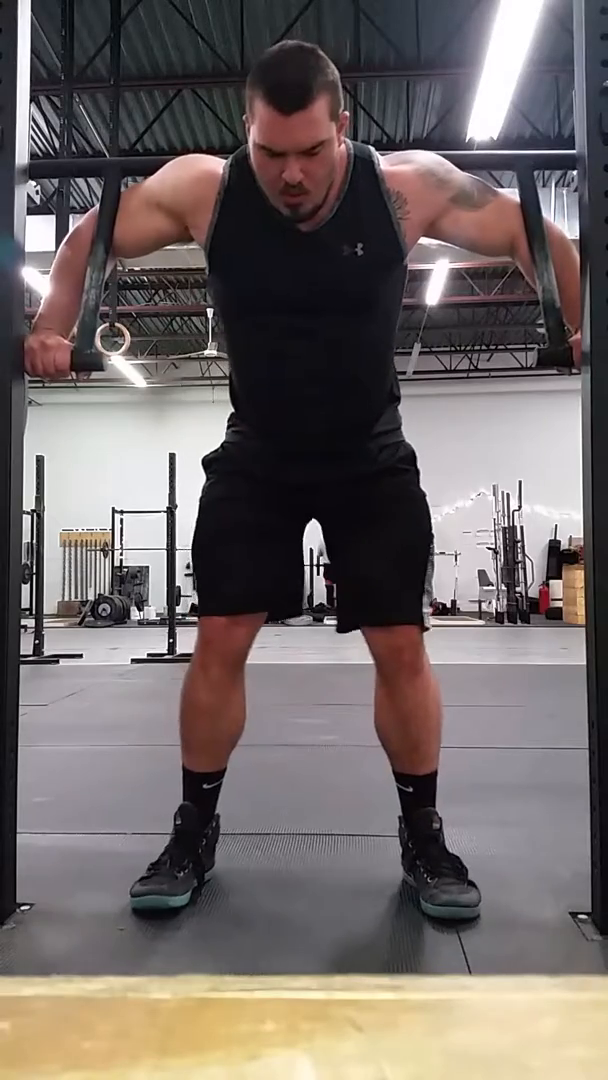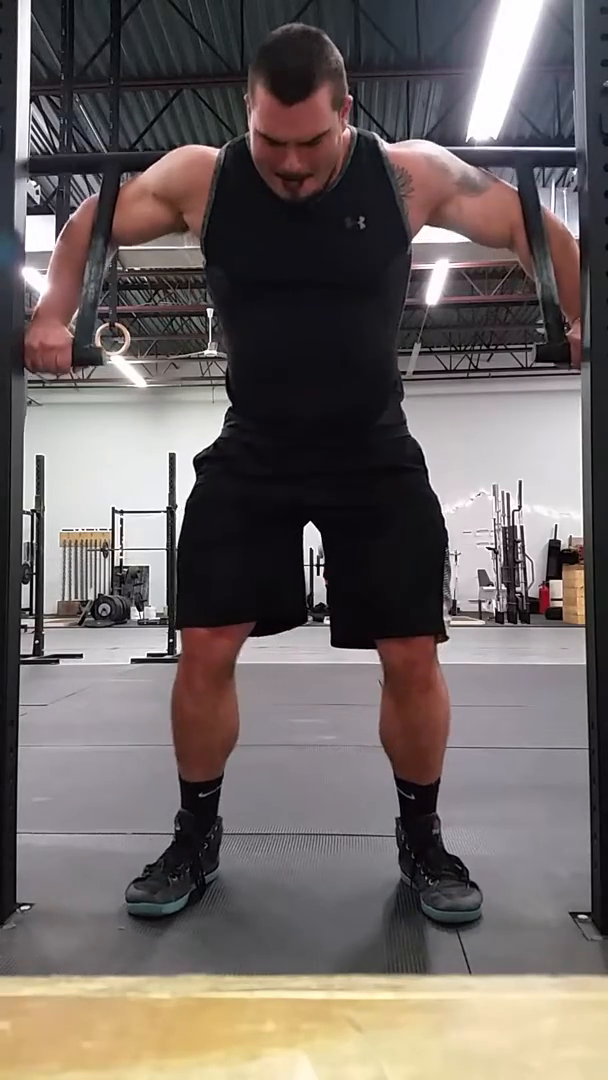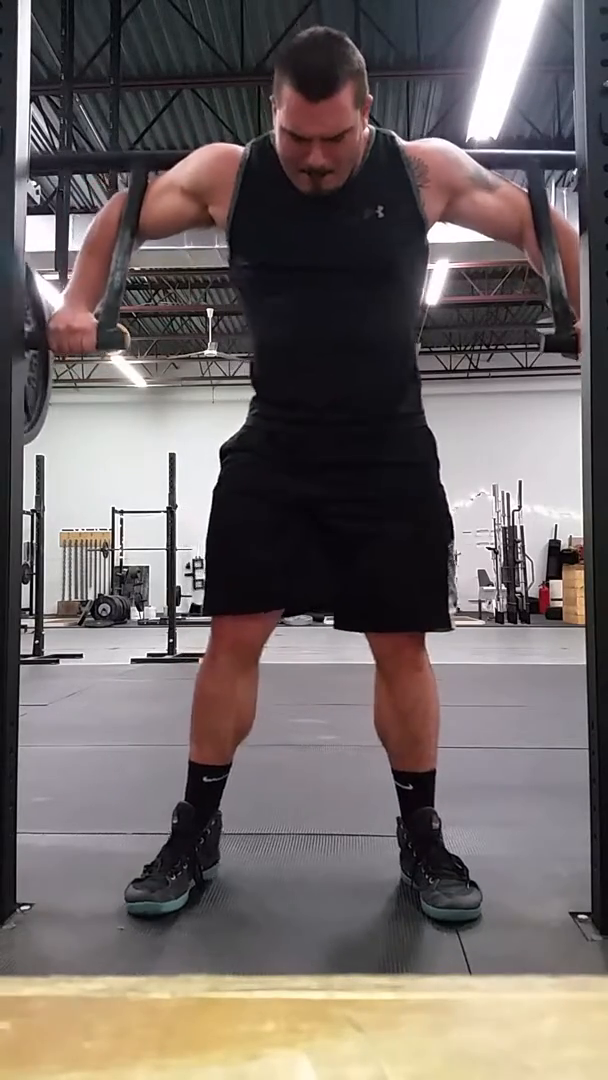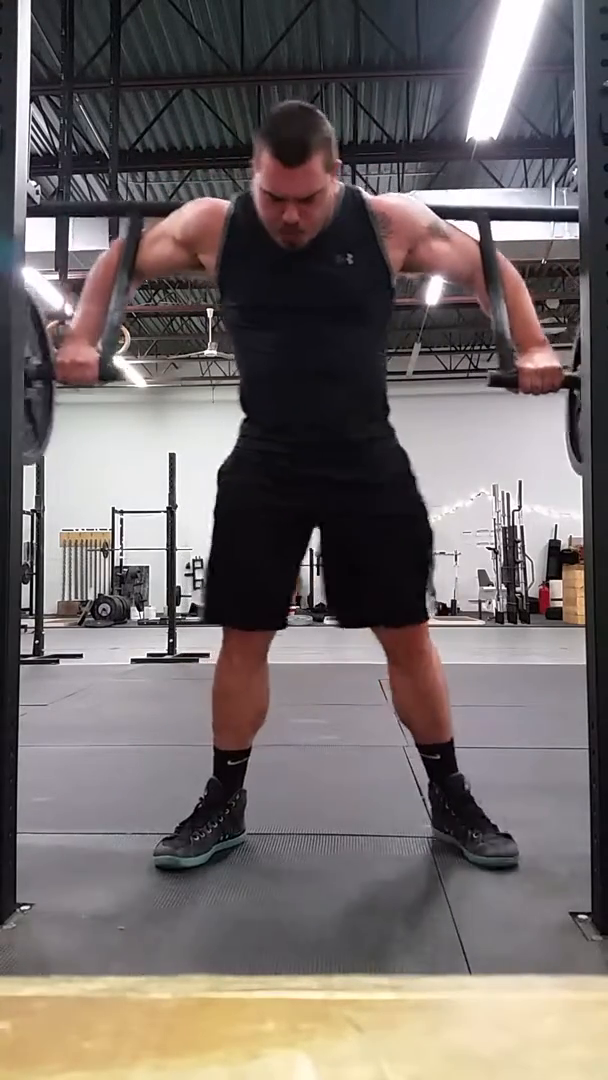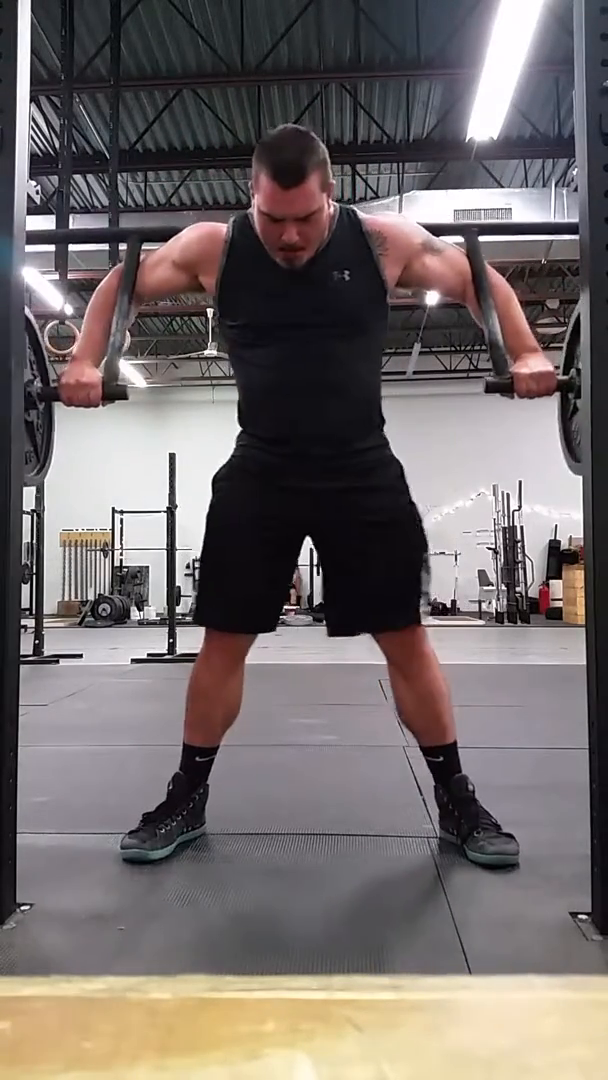
dt=1s
person 1, frame 1
left shoulder: (408, 186)
right shoulder: (201, 189)
left elbow: (532, 237)
right elbow: (93, 237)
left wrist: (578, 329)
right wrist: (53, 328)
left hip: (372, 461)
right hip: (255, 458)
left knee: (400, 647)
right knee: (220, 639)
left ankle: (423, 835)
right ankle: (194, 833)
person 1, frame 2
left shoulder: (410, 175)
right shoulder: (200, 178)
left elbow: (536, 230)
right elbow: (89, 225)
left wrist: (578, 322)
right wrist: (53, 318)
left hip: (376, 461)
right hip: (249, 457)
left knee: (412, 658)
right knee: (205, 652)
left ankle: (421, 837)
right ankle: (196, 837)
person 1, frame 3
left shoulder: (426, 170)
right shoulder: (225, 172)
left elbow: (540, 224)
right elbow: (119, 218)
left wrist: (582, 312)
right wrist: (78, 305)
left hip: (389, 452)
right hip: (272, 448)
left knee: (401, 646)
right knee: (234, 637)
left ankle: (420, 835)
right ankle: (195, 831)
person 1, frame 4
left shoulder: (390, 222)
right shoulder: (213, 225)
left elbow: (487, 266)
right elbow: (120, 262)
left wrist: (532, 348)
right wrist: (84, 339)
left hip: (368, 463)
right hip: (264, 465)
left knee: (406, 634)
right knee: (244, 637)
left ankle: (450, 798)
right ankle: (224, 800)
person 1, frame 5
left shoulder: (384, 240)
right shoulder: (213, 246)
left elbow: (477, 279)
right elbow: (121, 284)
left wrist: (525, 355)
right wrist: (86, 361)
left hip: (362, 472)
right hip: (259, 474)
left knee: (404, 638)
right knee: (224, 639)
left ankle: (457, 800)
right ankle: (187, 796)
